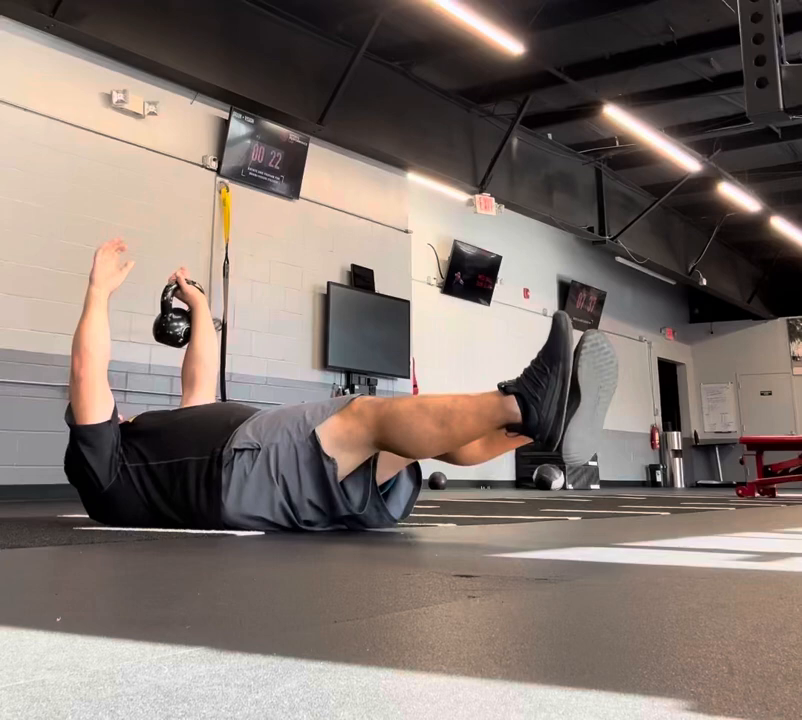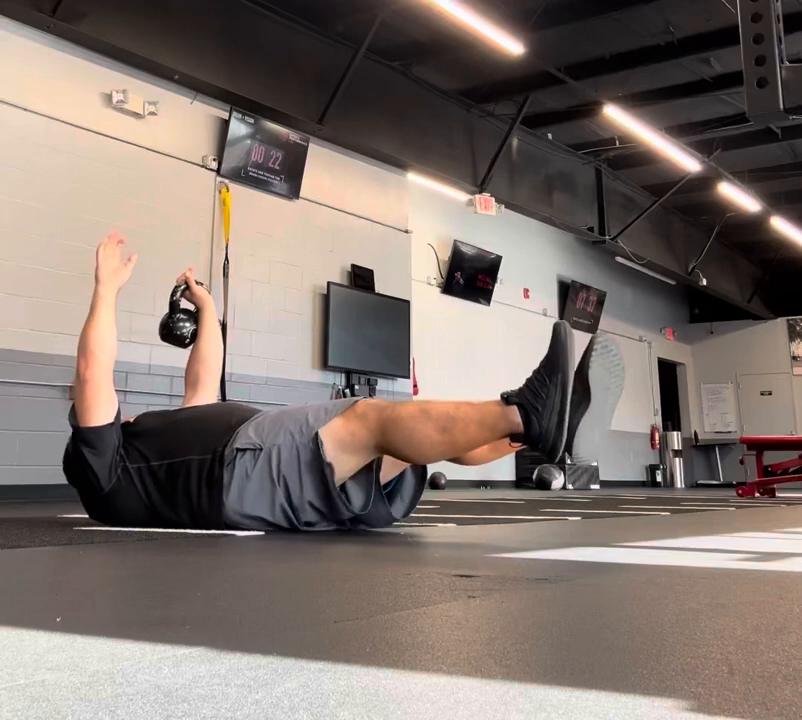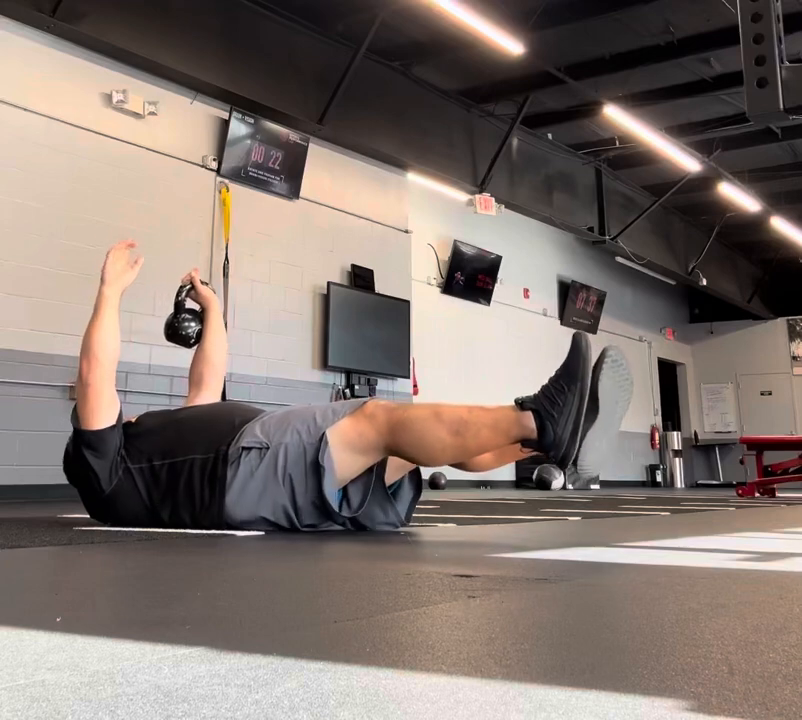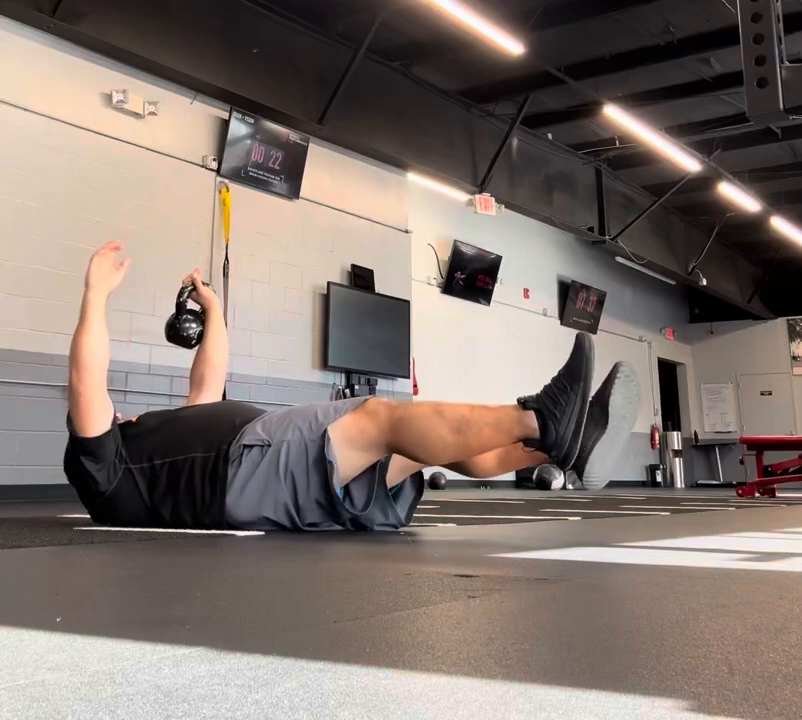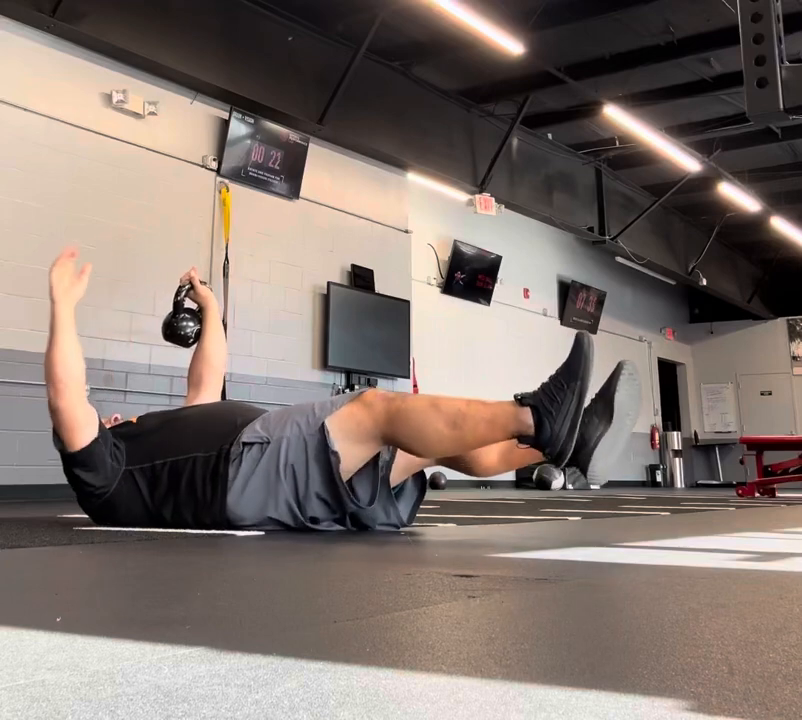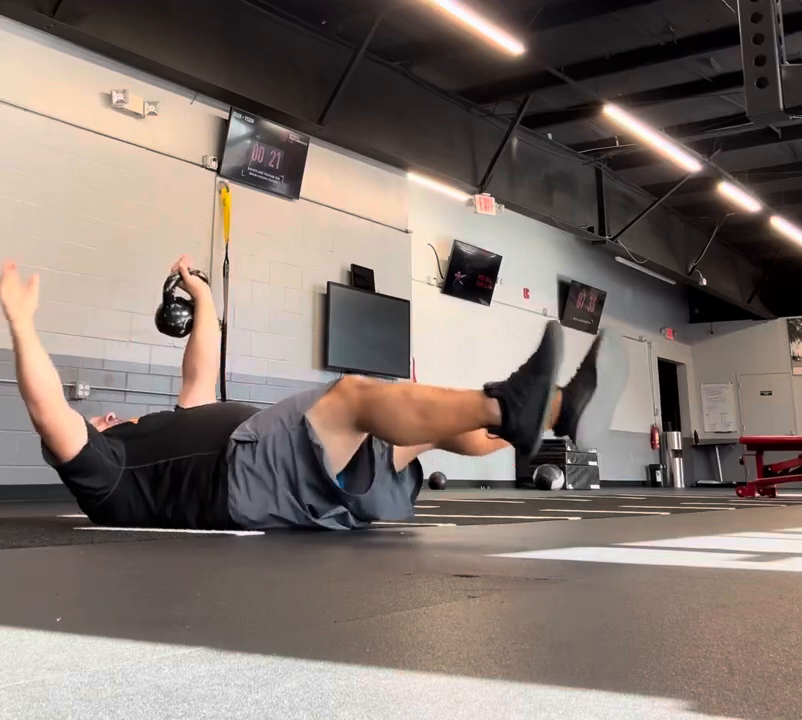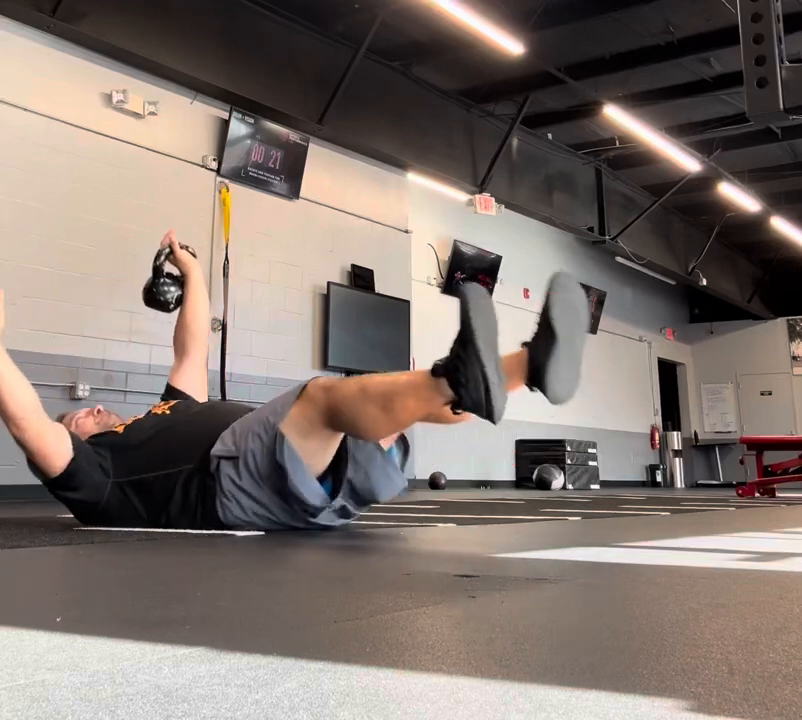
dt=0.2s
person 1, frame 1
left shoulder: (169, 436)
right shoulder: (104, 466)
left elbow: (199, 384)
right elbow: (88, 375)
left wrist: (198, 308)
right wrist: (100, 290)
left hip: (304, 478)
right hip: (243, 468)
right knee: (369, 413)
left ankle: (551, 421)
right ankle: (522, 405)
person 1, frame 2
left shoulder: (171, 435)
right shoulder: (103, 464)
left elbow: (203, 383)
right elbow: (92, 375)
left wrist: (206, 308)
right wrist: (106, 288)
left hip: (315, 486)
right hip: (244, 469)
right knee: (371, 417)
left ankle: (558, 417)
right ankle: (523, 414)
person 1, frame 3
left shoulder: (171, 435)
right shoulder: (105, 466)
left elbow: (207, 383)
right elbow: (95, 379)
left wrist: (211, 308)
right wrist: (110, 290)
left hip: (304, 481)
right hip: (248, 467)
right knee: (379, 419)
left ankle: (565, 428)
right ankle: (537, 421)
person 1, frame 4
left shoulder: (172, 434)
right shoulder: (105, 468)
left elbow: (208, 384)
right elbow: (87, 386)
left wrist: (213, 308)
right wrist: (96, 296)
left hip: (311, 489)
right hip: (248, 465)
left knee: (454, 443)
right knee: (380, 416)
left ankle: (569, 440)
right ankle: (540, 420)
person 1, frame 5
left shoulder: (174, 434)
right shoulder: (106, 469)
left elbow: (205, 385)
right elbow: (68, 400)
left wrist: (211, 308)
right wrist: (64, 307)
left hip: (318, 487)
right hip: (251, 466)
left knee: (454, 439)
right knee: (377, 406)
left ankle: (573, 438)
right ankle: (537, 418)
person 1, frame 6
left shoulder: (169, 430)
right shoulder: (103, 465)
left elbow: (202, 378)
right elbow: (50, 412)
left wrist: (202, 296)
left hip: (320, 483)
right hip: (249, 470)
left knee: (446, 416)
right knee: (357, 392)
left ankle: (563, 407)
right ankle: (503, 407)
person 1, frame 7
left shoulder: (166, 414)
right shoulder: (91, 468)
left elbow: (192, 353)
left wrist: (192, 270)
left hip: (315, 472)
right hip: (238, 475)
left knee: (418, 388)
right knee: (329, 392)
left ankle: (533, 363)
right ankle: (461, 382)
